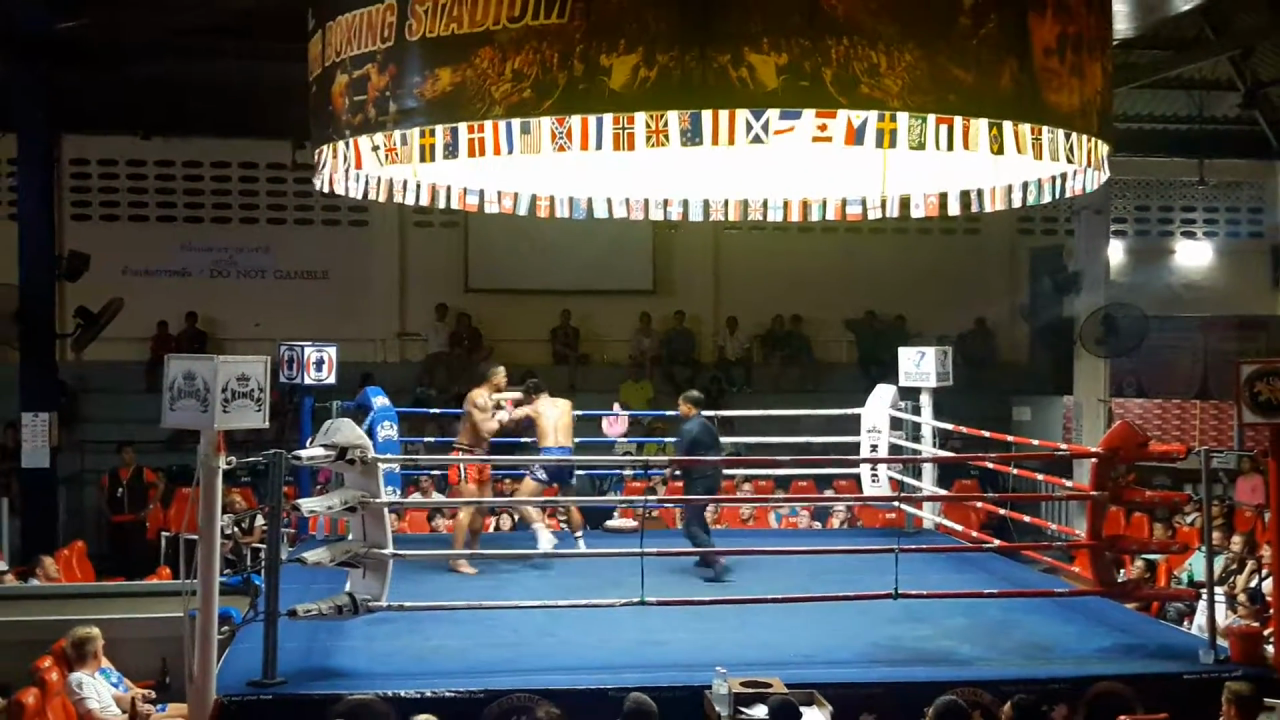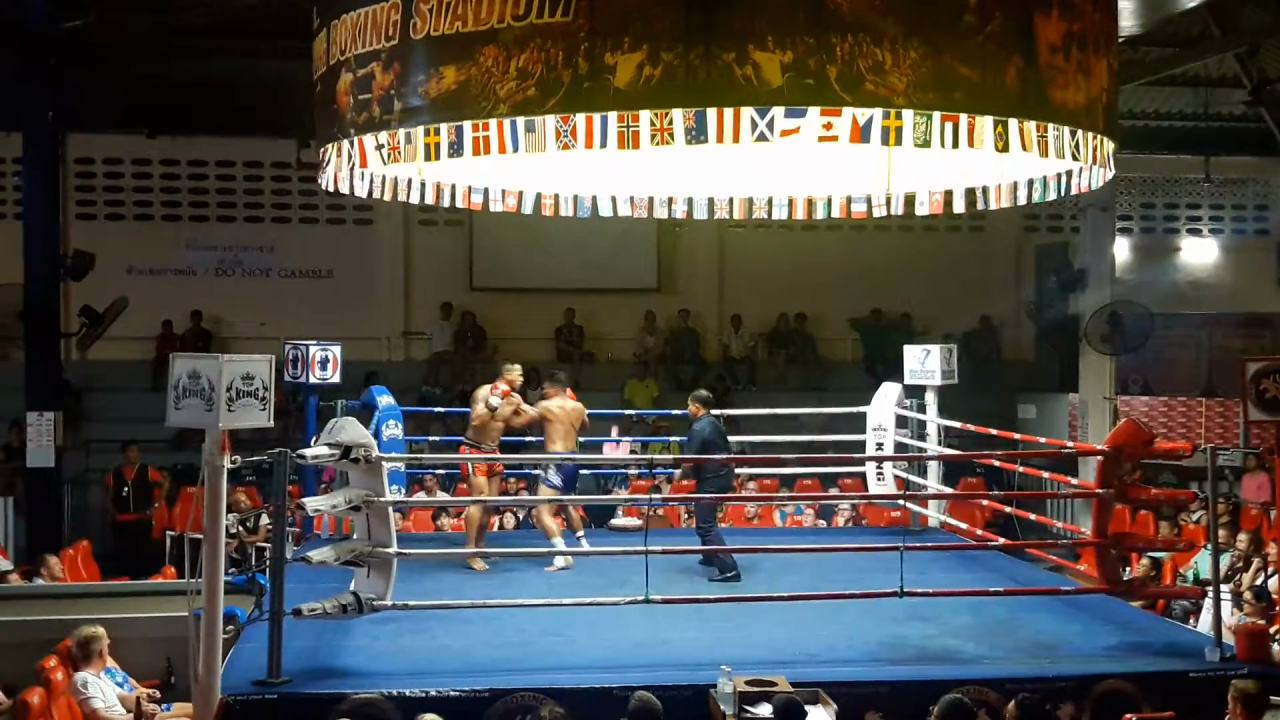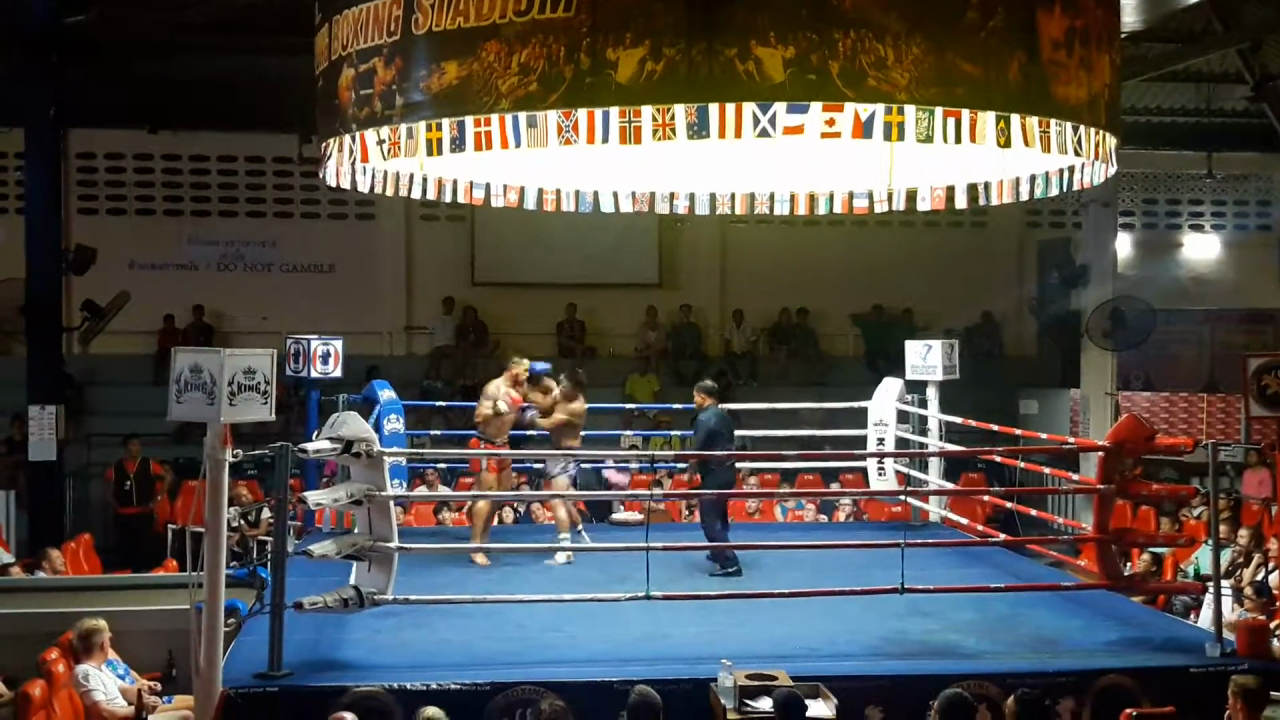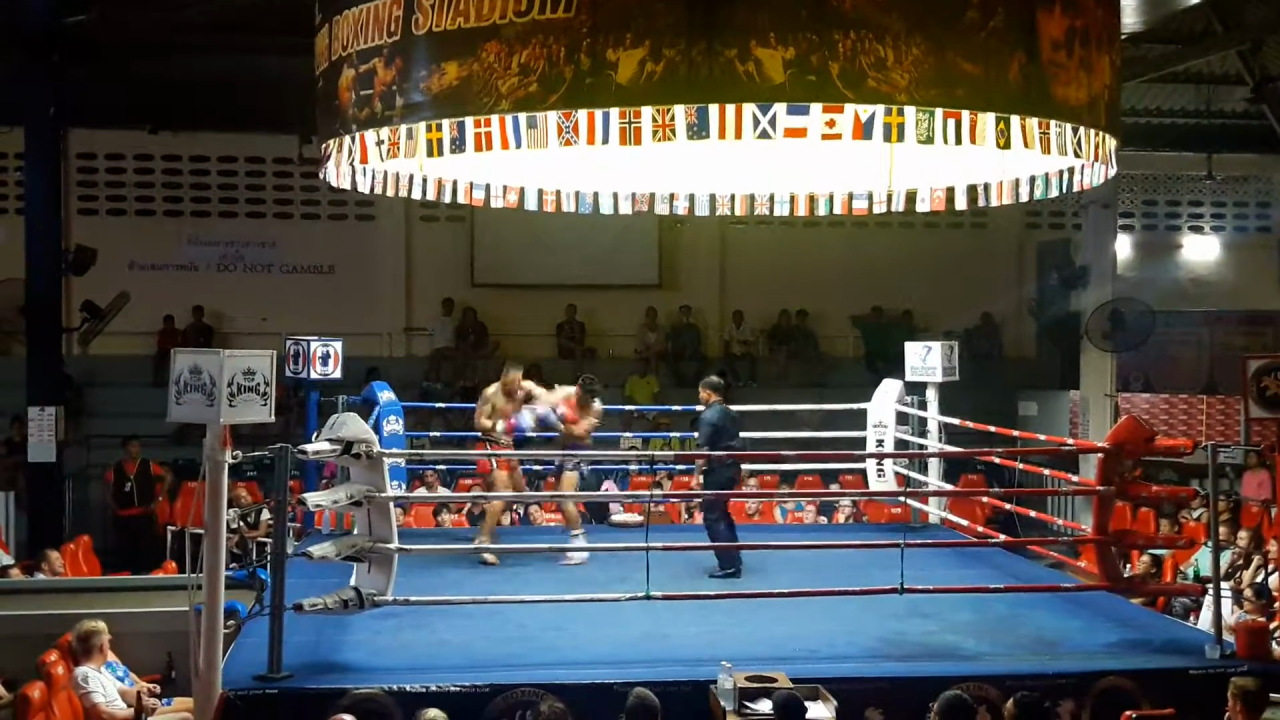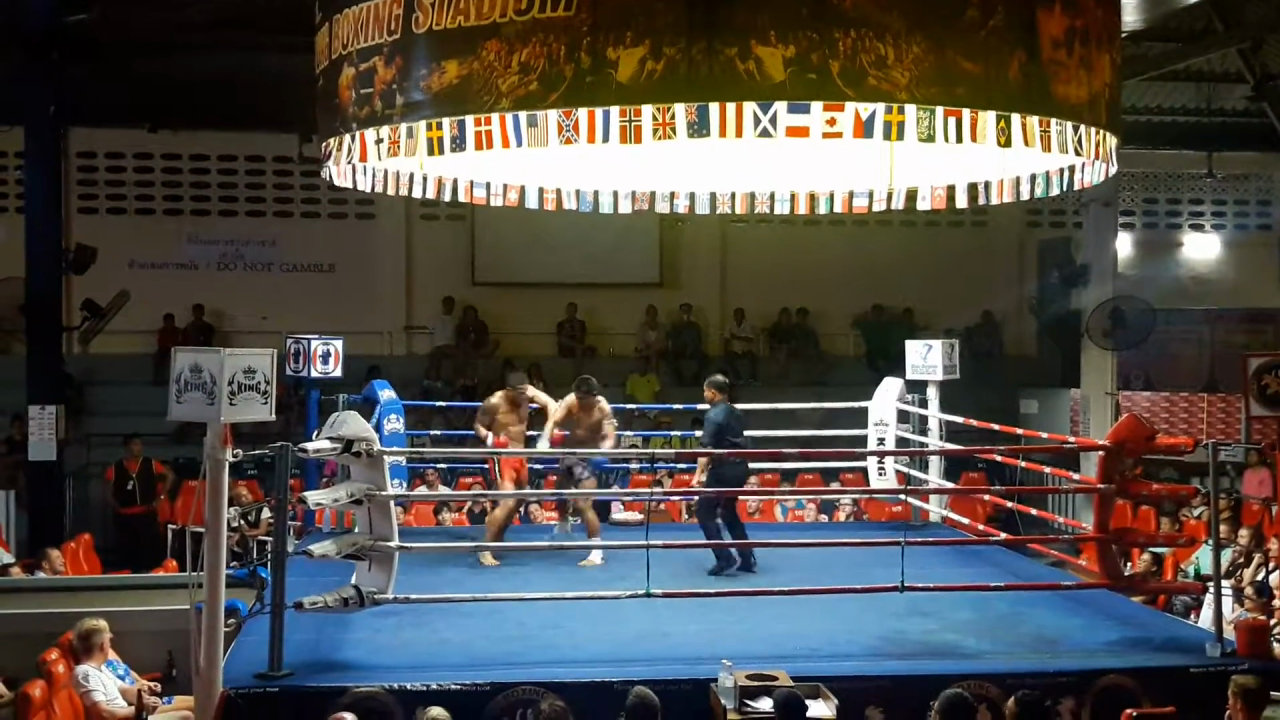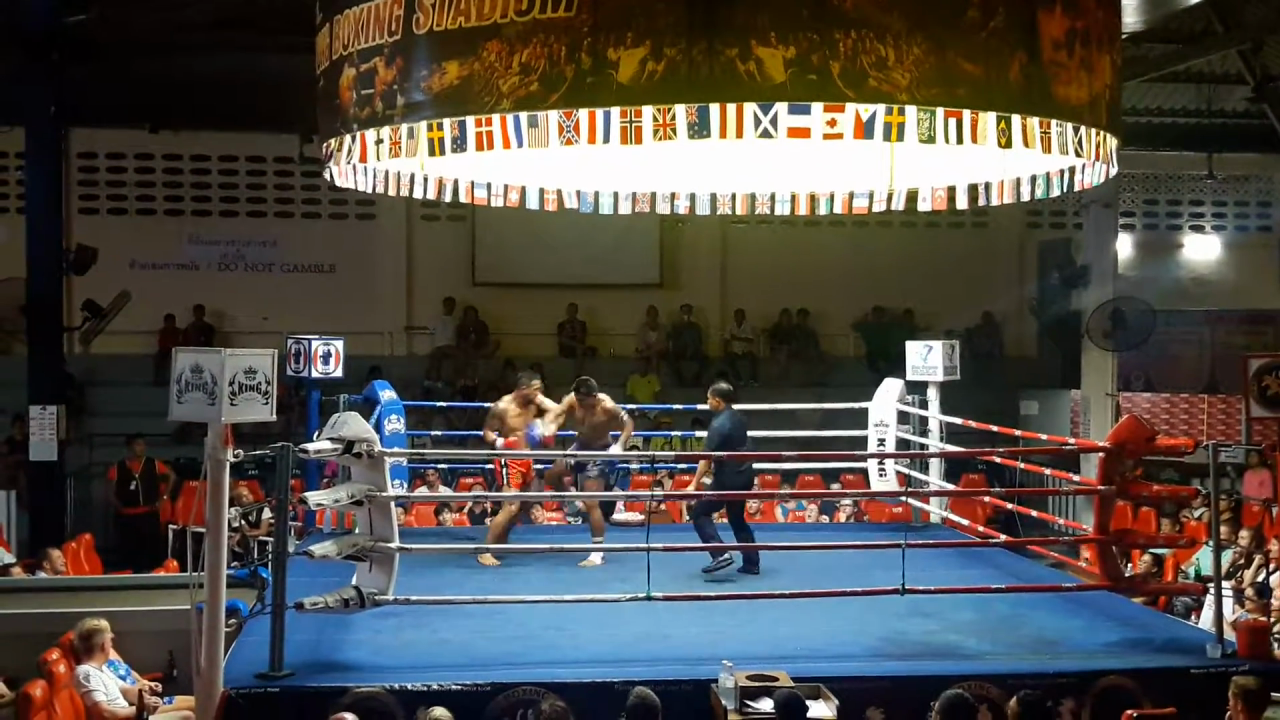
dt=0.1s
person 1, frame 1
left shoulder: (490, 399)
right shoulder: (478, 398)
right elbow: (486, 430)
right wrist: (500, 417)
left hip: (480, 457)
right hip: (465, 456)
left knee: (484, 507)
right knee: (468, 507)
left ankle: (471, 550)
right ankle: (457, 558)
person 1, frame 2
left shoulder: (513, 396)
right shoulder: (483, 392)
left elbow: (515, 423)
right elbow: (475, 421)
right wrist: (491, 403)
left hip: (492, 452)
right hip: (474, 451)
left knee: (490, 503)
right knee: (479, 500)
left ankle: (479, 546)
right ankle: (471, 553)
person 1, frame 3
left shoulder: (520, 388)
right shoulder: (493, 388)
right elbow: (478, 417)
right wrist: (500, 408)
left hip: (502, 446)
right hip: (485, 445)
left knee: (502, 493)
right knee: (487, 494)
left ankle: (483, 539)
right ankle: (475, 546)
person 1, frame 4
left shoulder: (523, 387)
right shoulder: (490, 393)
left elbow: (544, 396)
right elbow: (479, 423)
right wrist: (501, 426)
left hip: (508, 449)
right hip: (492, 449)
left knee: (519, 491)
right knee: (502, 494)
left ankle: (484, 537)
right ankle: (483, 543)
person 1, frame 5
left shoulder: (529, 393)
right shoulder: (492, 403)
left elbow: (551, 404)
right elbow: (478, 426)
right wrist: (490, 439)
left hip: (520, 456)
right hip: (502, 457)
left knee: (517, 502)
right knee: (507, 503)
left ankle: (496, 539)
right ankle: (484, 549)
person 1, frame 6
left shoulder: (537, 400)
right shoulder: (502, 407)
left elbow: (554, 410)
right elbow: (487, 433)
right wrist: (501, 443)
left hip: (526, 459)
right hip: (509, 461)
left knee: (526, 503)
right knee: (511, 508)
left ankle: (502, 540)
right ankle: (485, 552)
person 2, frame 1
left shoulder: (688, 428)
right shoulder: (709, 426)
right elbow: (718, 453)
left wrist: (665, 477)
left hip: (699, 481)
right hip: (712, 478)
left knee: (692, 526)
right knee: (697, 517)
left ankle: (718, 564)
right ankle: (708, 558)
person 2, frame 2
left shoulder: (698, 428)
right shoulder: (716, 425)
left elbow: (690, 460)
left wrist: (681, 474)
left hip: (709, 482)
right hip: (723, 479)
left knee: (705, 527)
right knee: (709, 520)
left ankle: (728, 569)
right ankle: (711, 556)
person 2, frame 3
left shoulder: (704, 418)
right shoulder: (724, 416)
left elbow: (697, 452)
left wrist: (691, 472)
left hip: (715, 474)
right hip: (727, 471)
left knee: (710, 520)
right knee: (719, 514)
left ankle: (730, 564)
right ankle: (720, 552)
person 2, frame 4
left shoulder: (708, 416)
right shoulder: (731, 414)
left elbow: (703, 449)
left wrist: (697, 474)
left hip: (717, 472)
right hip: (732, 469)
left knee: (713, 518)
right knee: (721, 512)
left ankle: (729, 565)
right ankle: (733, 559)
person 2, frame 5
left shoulder: (713, 415)
right shoulder: (734, 412)
left elbow: (707, 449)
left wrist: (698, 474)
left hip: (723, 470)
right hip: (739, 469)
left knee: (704, 512)
right knee: (730, 513)
left ankle: (724, 559)
right ankle: (747, 559)
person 2, frame 6
left shoulder: (718, 424)
right shoulder: (739, 419)
left elbow: (708, 458)
left wrist: (695, 482)
left hip: (728, 479)
right hip: (744, 477)
left knee: (700, 513)
right knee: (737, 518)
left ankle: (721, 554)
right ankle: (751, 563)
person 3, frame 1
left shoulder: (533, 407)
right shoulder: (567, 404)
left elbow: (510, 417)
left hip: (548, 457)
right hip: (567, 457)
left knee: (521, 500)
right knee: (569, 504)
left ankle: (543, 535)
right ankle: (581, 546)
person 3, frame 2
left shoulder: (546, 406)
right shoulder: (579, 407)
left hip: (556, 463)
right hip: (571, 460)
left knee: (542, 512)
right knee: (565, 505)
left ankle: (562, 556)
right ankle: (582, 543)
person 3, frame 3
left shoulder: (576, 407)
right shoulder: (561, 393)
left elbow: (546, 425)
right elbow: (544, 401)
left hip: (566, 456)
right hip: (561, 454)
left knee: (556, 502)
right knee: (563, 499)
left ankle: (564, 551)
right ankle: (582, 536)
person 3, frame 4
left shoulder: (596, 409)
right shoulder: (569, 393)
left elbow: (579, 433)
right elbow: (549, 400)
left hip: (578, 452)
right hip: (564, 449)
left knee: (564, 499)
right knee: (564, 498)
left ankle: (580, 548)
right ankle: (577, 537)
person 3, frame 5
left shoulder: (604, 409)
right shoulder: (571, 400)
left elbow: (610, 437)
right elbow: (553, 420)
left wrist: (604, 451)
right wrist: (545, 439)
right hip: (571, 451)
left knee: (582, 505)
left ankle: (597, 552)
right ankle: (562, 526)
person 3, frame 6
left shoulder: (608, 407)
right shoulder: (574, 398)
left elbow: (628, 424)
right elbow: (556, 415)
left wrist: (618, 445)
right wrist: (547, 429)
left hip: (599, 452)
right hip: (582, 445)
left knee: (590, 503)
right knee: (551, 476)
left ankle: (597, 553)
